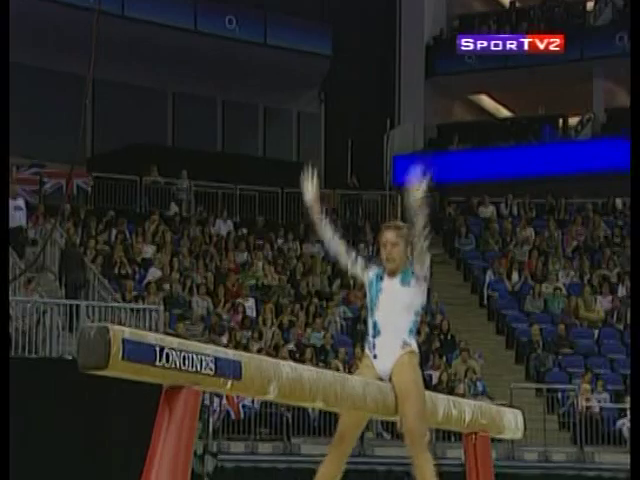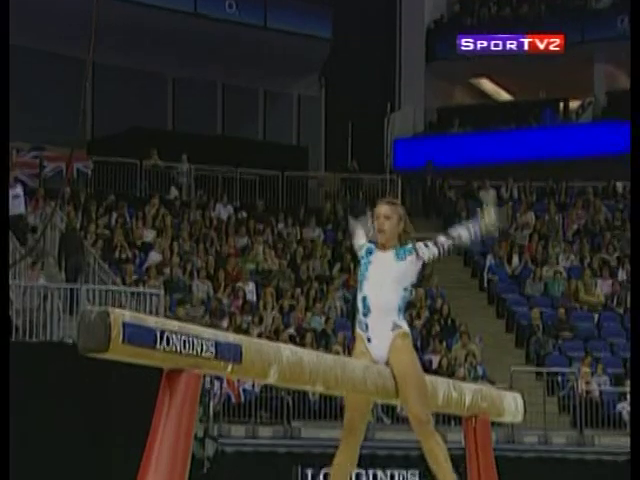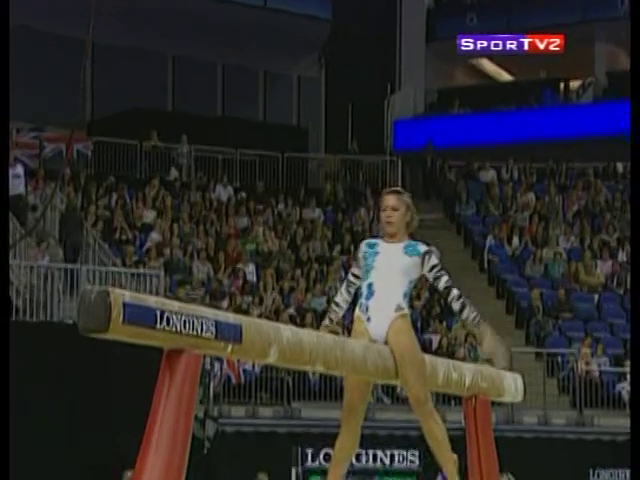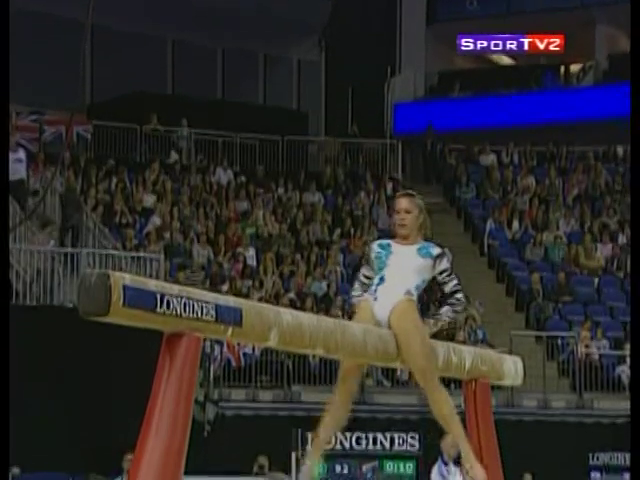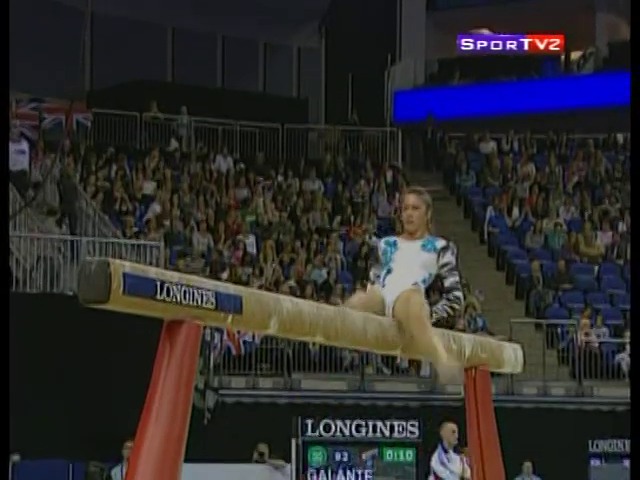
dt=0.2s
person 1, frame 1
left shoulder: (417, 275)
right shoulder: (374, 275)
left elbow: (419, 239)
right elbow: (336, 245)
left wrist: (417, 203)
right wrist: (314, 206)
left hip: (403, 358)
right hip: (373, 359)
left knee: (416, 439)
right knee: (342, 437)
person 1, frame 2
left shoulder: (412, 252)
right shoulder: (366, 251)
left elbow: (451, 238)
right wrist: (358, 227)
left hip: (396, 339)
right hip: (364, 342)
left knee: (423, 425)
right knee: (352, 431)
person 1, frame 3
left shoulder: (421, 252)
right shoulder: (367, 247)
left elbow: (450, 290)
right elbow: (348, 287)
left wrist: (483, 330)
right wrist: (329, 321)
left hip: (396, 320)
right hip: (363, 324)
left knee: (422, 405)
right knee: (352, 410)
person 1, frame 4
left shoulder: (433, 252)
right shoulder: (379, 248)
left elbow: (456, 296)
right elbow: (360, 285)
right wrist: (357, 311)
left hip: (403, 307)
right hip: (371, 307)
left knee: (428, 382)
right knee: (346, 381)
left ankle: (468, 456)
person 1, frame 5
left shoulder: (440, 246)
right shoulder: (385, 244)
left elbow: (456, 295)
left wrist: (429, 316)
right wrist: (372, 292)
left hip: (408, 294)
right hip: (378, 294)
left knee: (413, 315)
right knee: (352, 308)
left ankle: (442, 361)
